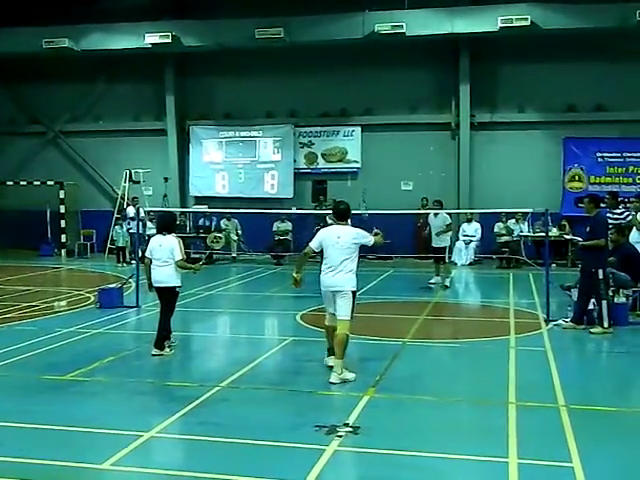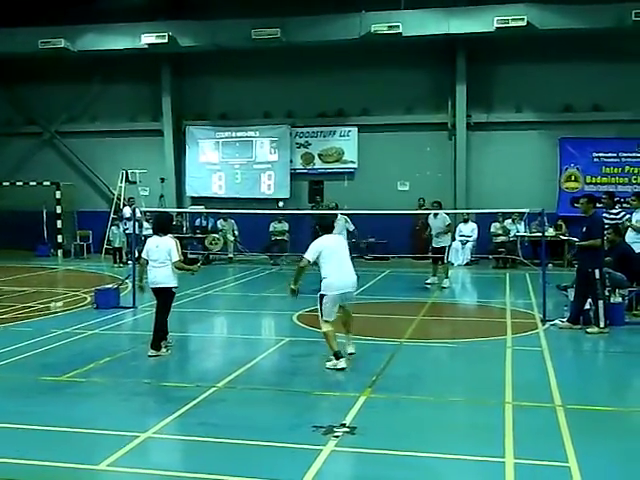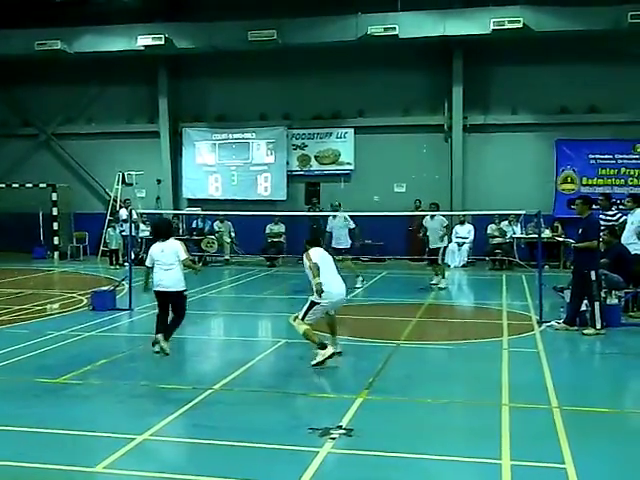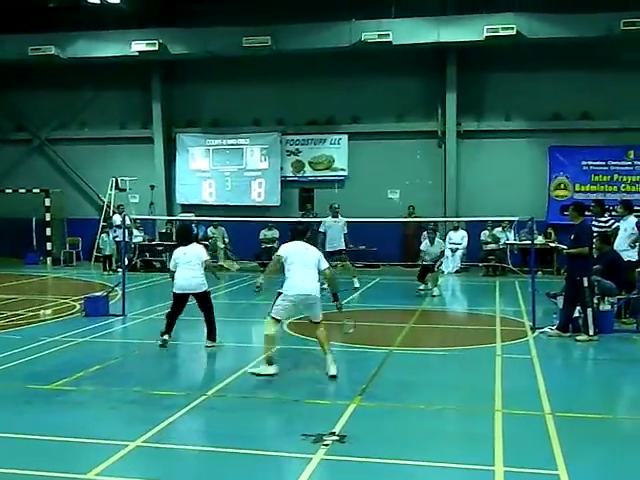
dt=0.4s
person 1, frame 1
left shoulder: (324, 232)
right shoulder: (357, 233)
left elbow: (306, 253)
right elbow: (379, 241)
left wrist: (297, 272)
right wrist: (377, 233)
left hip: (327, 283)
right hip: (346, 284)
left knee: (331, 315)
right knee: (343, 324)
left ankle: (331, 354)
right ankle: (338, 371)
person 1, frame 2
left shoulder: (317, 243)
right shoulder: (341, 239)
left elbow: (302, 265)
left wrist: (294, 284)
left hip: (332, 286)
right hip: (350, 283)
left knee: (325, 322)
right knee: (345, 309)
left ankle: (338, 358)
right ankle: (349, 343)
person 1, frame 3
left shoulder: (310, 253)
right shoulder: (325, 254)
left elbow: (314, 266)
left wrist: (317, 282)
left hip: (326, 294)
right hip: (340, 293)
left knee: (299, 322)
right knee: (329, 312)
left ankle: (324, 348)
right ankle: (334, 345)
person 1, frame 4
left shoulder: (287, 246)
right shoulder: (315, 251)
left elbow: (276, 260)
right elbow: (329, 275)
right wrist: (336, 297)
left hip: (292, 291)
right hip: (312, 292)
left knee: (271, 324)
right knee: (319, 325)
left ankle: (270, 363)
right ankle: (330, 364)
person 2, frame 1
left shoulder: (600, 219)
right shoulder: (592, 219)
left elbow: (601, 242)
left wrist: (583, 244)
right wrist: (581, 243)
left hip: (597, 264)
right hip: (588, 263)
left knee: (600, 294)
right knee: (583, 293)
left ankle: (605, 325)
right ankle: (577, 320)
person 2, frame 2
left shoulder: (596, 219)
right shoulder: (588, 219)
left elbow: (597, 242)
left wrist: (579, 244)
right wrist: (577, 244)
left hip: (593, 264)
right hip: (584, 263)
left knee: (597, 294)
right knee: (580, 293)
left ankle: (601, 325)
right ankle: (573, 320)
person 2, frame 3
left shoulder: (592, 221)
right shoulder: (583, 221)
left elbow: (593, 244)
left wrist: (575, 245)
right wrist: (573, 243)
left hip: (589, 266)
right hip: (580, 265)
left knee: (593, 296)
right knee: (575, 294)
left ankle: (597, 326)
right ankle: (570, 322)
person 2, frame 4
left shoulder: (585, 228)
right shoulder: (577, 227)
left elbow: (585, 250)
left wrist: (567, 251)
right wrist: (567, 257)
left hip: (582, 272)
right hip: (574, 271)
left knee: (585, 302)
right knee: (569, 300)
left ankle: (590, 333)
right ankle: (563, 328)
person 3, frame 1
left shoulder: (153, 240)
right shoulder: (175, 240)
left elbow: (147, 262)
right elbow: (179, 263)
left wrist: (149, 280)
right wrist: (194, 267)
left hip: (157, 281)
right hip: (171, 281)
left knee: (165, 310)
right knee: (166, 312)
left ankle: (166, 338)
right ankle: (159, 347)
person 3, frame 2
left shoulder: (150, 241)
right shoulder: (172, 241)
left elbow: (142, 262)
right elbow: (177, 264)
left wrist: (140, 280)
right wrist: (191, 268)
left hip: (154, 281)
right hip: (167, 282)
left knee: (163, 311)
right knee: (162, 313)
left ankle: (163, 339)
right ankle: (155, 347)
person 3, frame 3
left shoulder: (153, 247)
right shoulder: (177, 244)
left elbow: (148, 268)
right elbow: (186, 262)
left wrist: (146, 283)
right wrist: (195, 267)
left hip: (160, 285)
right hip: (176, 285)
left knee: (162, 313)
right knee: (179, 314)
left ankle: (158, 343)
right ankle: (163, 336)
person 3, frame 4
left shoulder: (177, 252)
right shoulder: (199, 248)
left elbow: (172, 272)
right elbow: (208, 264)
left wrist: (175, 283)
right wrist: (215, 274)
left hip: (180, 285)
right hip: (198, 285)
left knee: (174, 312)
right knee: (208, 311)
left ankle: (166, 335)
right ankle: (211, 339)
